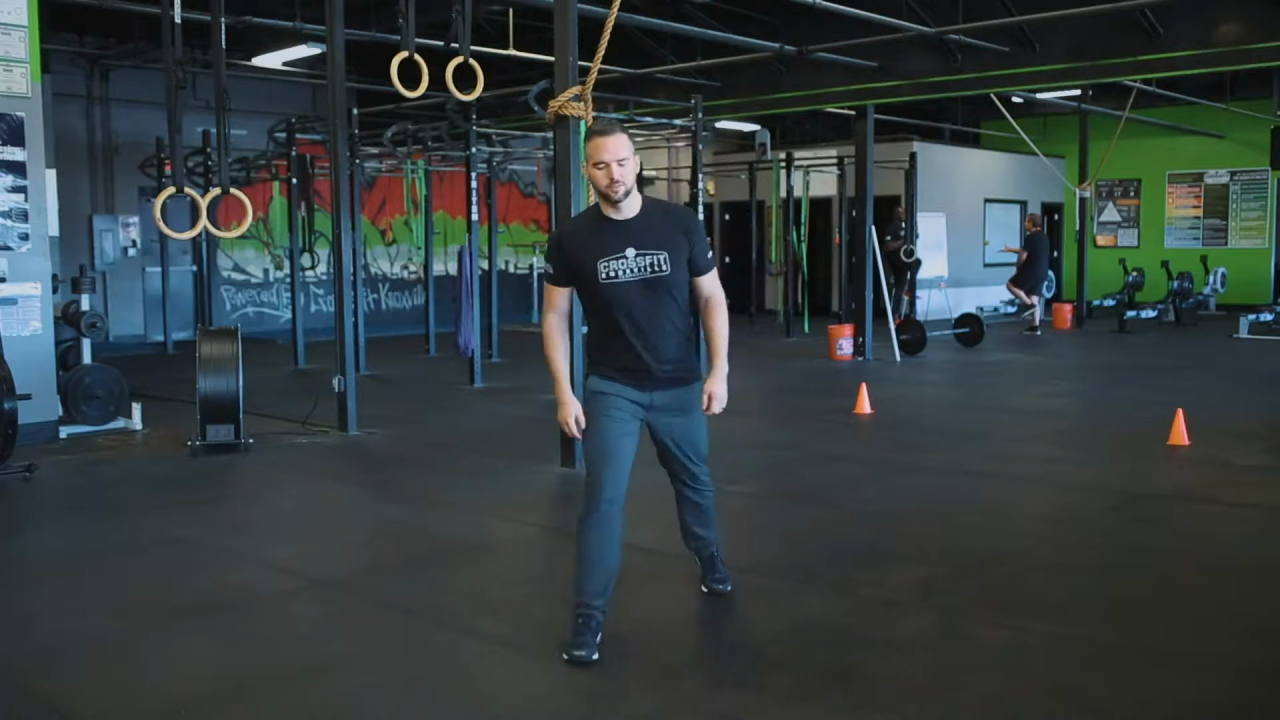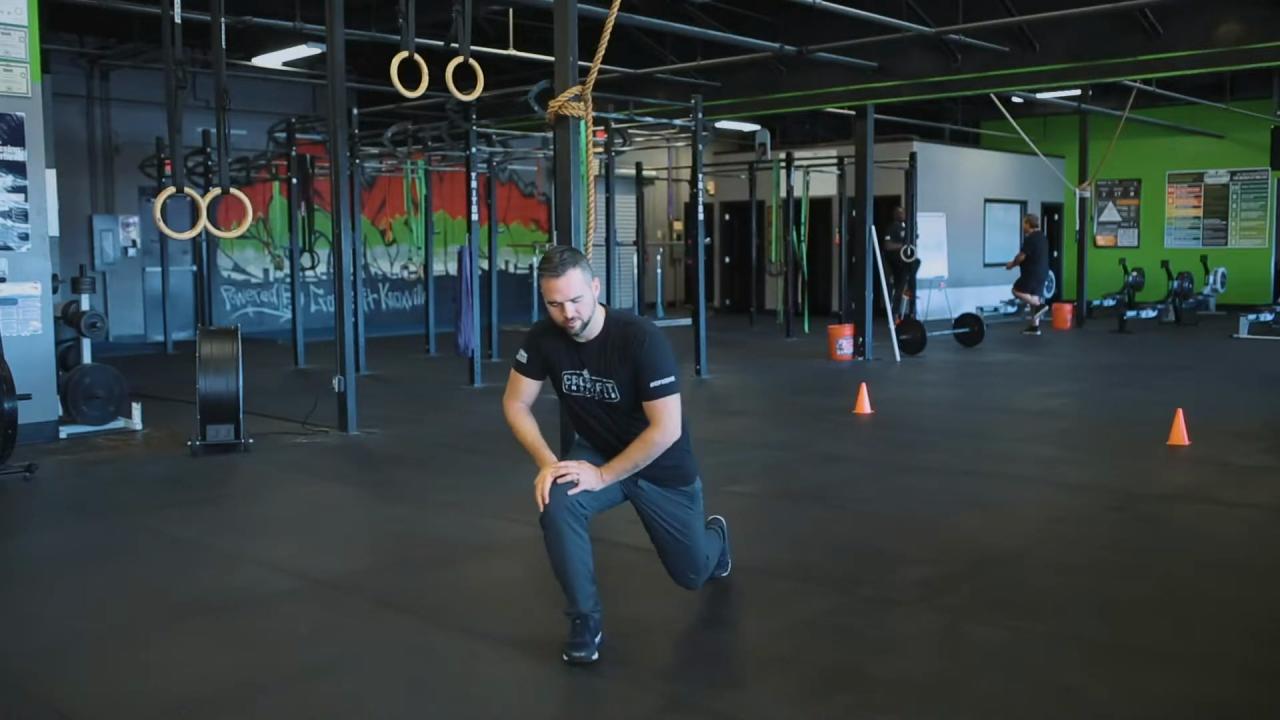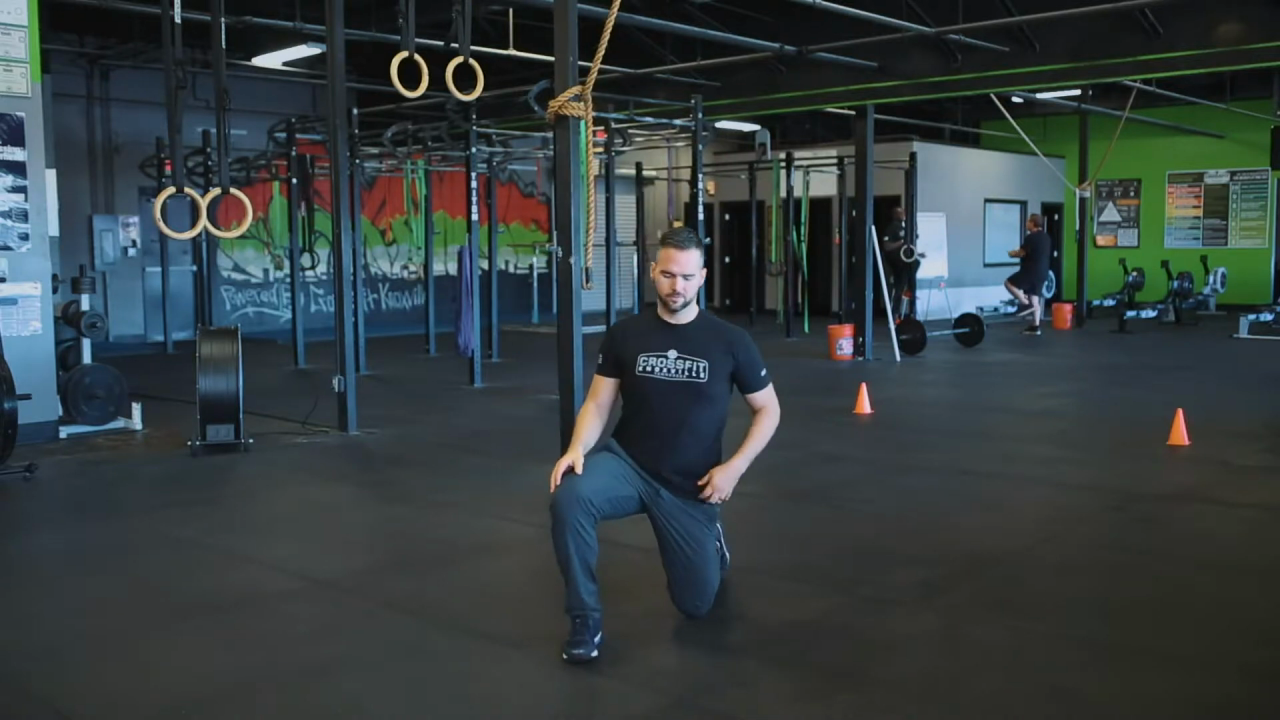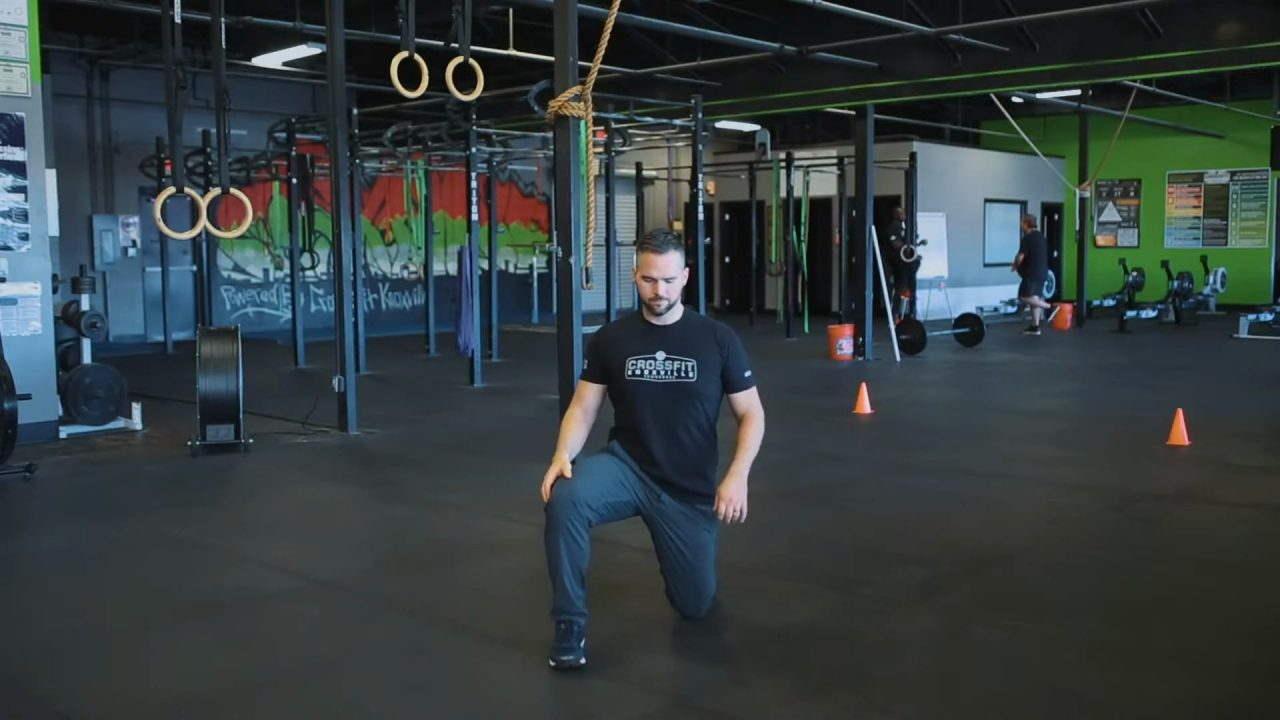
dt=1s
person 1, frame 1
left shoulder: (679, 222)
right shoulder: (571, 238)
left elbow: (712, 298)
right elbow: (554, 317)
left wrist: (719, 371)
right wrist: (563, 393)
left hip: (680, 385)
right hip: (611, 389)
left knee: (693, 481)
right knee: (604, 497)
left ankle: (707, 554)
right ankle: (589, 616)
person 1, frame 2
left shoulder: (642, 340)
right shoulder: (544, 338)
left elbow: (667, 430)
right elbow: (515, 404)
left wrist: (603, 476)
right wrist: (547, 462)
left hip: (661, 467)
right hip: (596, 453)
left knee: (692, 571)
right knee: (556, 503)
left ankle: (714, 535)
right ankle: (585, 619)
person 1, frame 3
left shoulder: (730, 341)
right shoulder: (625, 333)
left elbow: (768, 410)
right elbow: (597, 404)
left wrist: (734, 468)
right wrist: (576, 449)
left hip: (691, 485)
right hip: (627, 462)
left knee: (696, 604)
right knee: (568, 497)
left ankle: (710, 543)
right ankle: (585, 618)
person 1, frame 4
left shoulder: (718, 339)
right shoulder: (610, 339)
left elbow: (751, 414)
right elbow: (583, 408)
left wrist: (738, 474)
right wrist: (562, 455)
left hip: (689, 486)
right hip: (625, 465)
left knee: (695, 606)
right knee: (563, 499)
left ankle: (683, 557)
right ankle: (569, 624)
